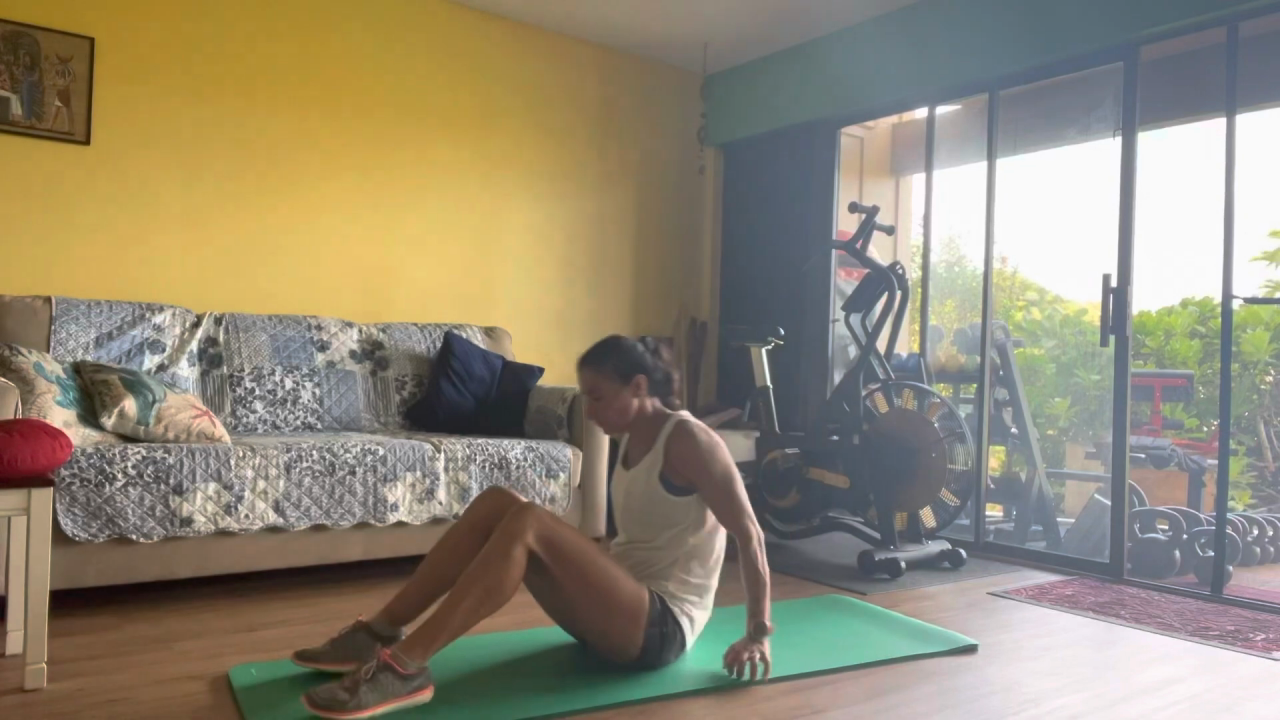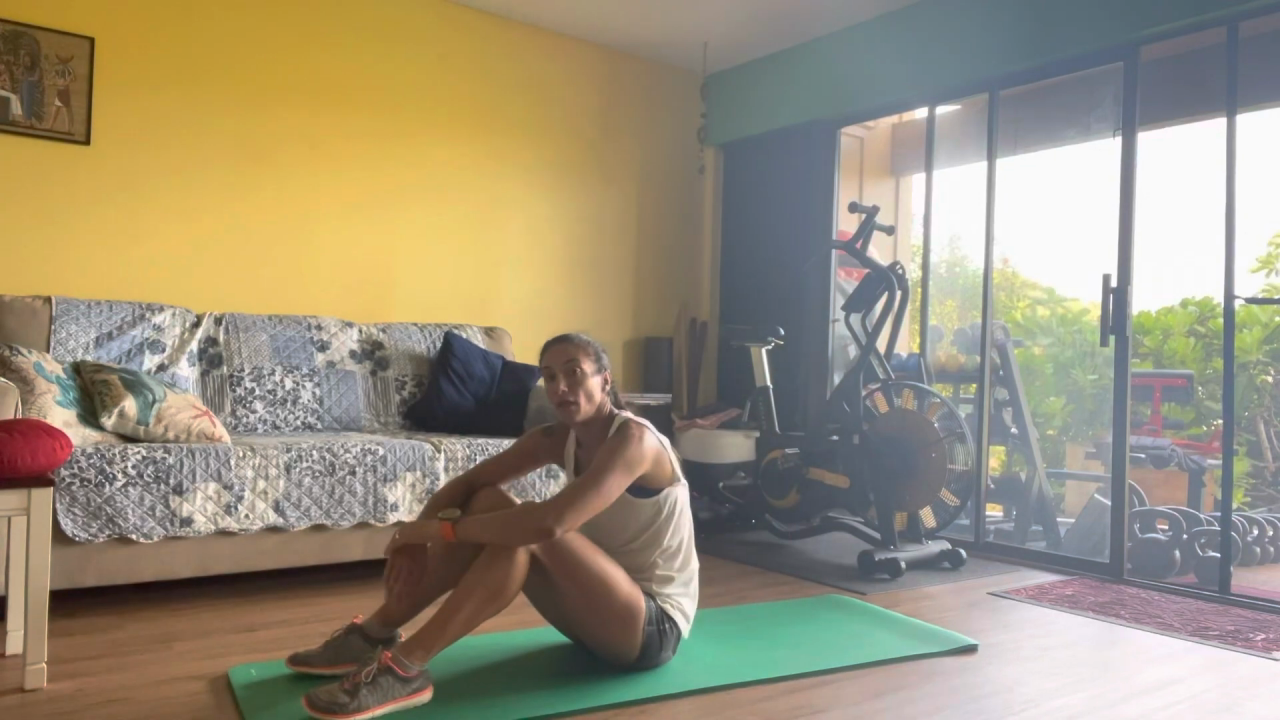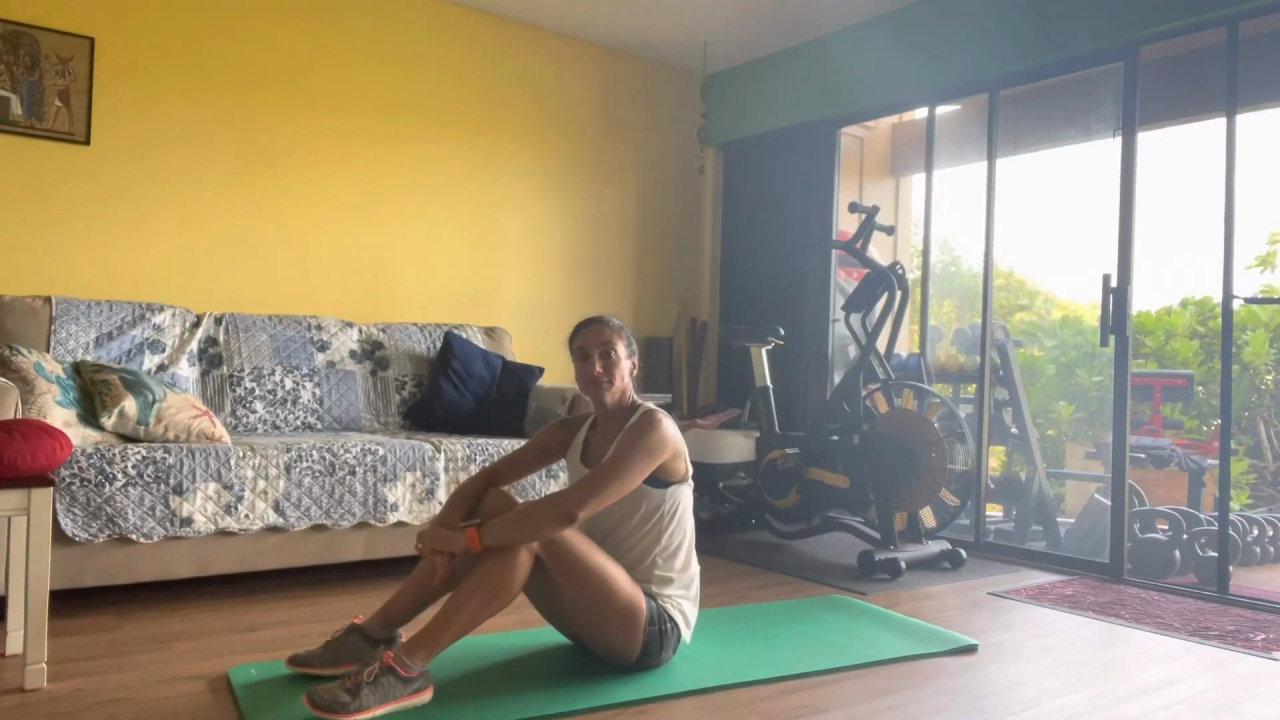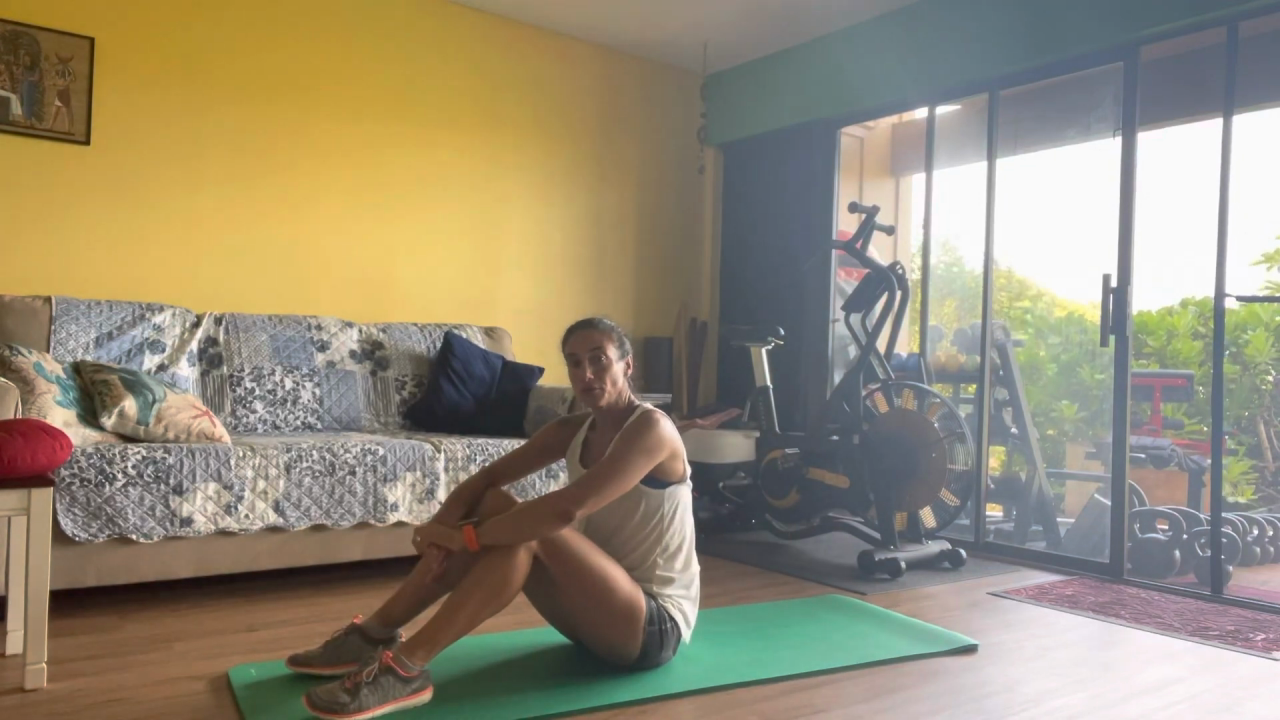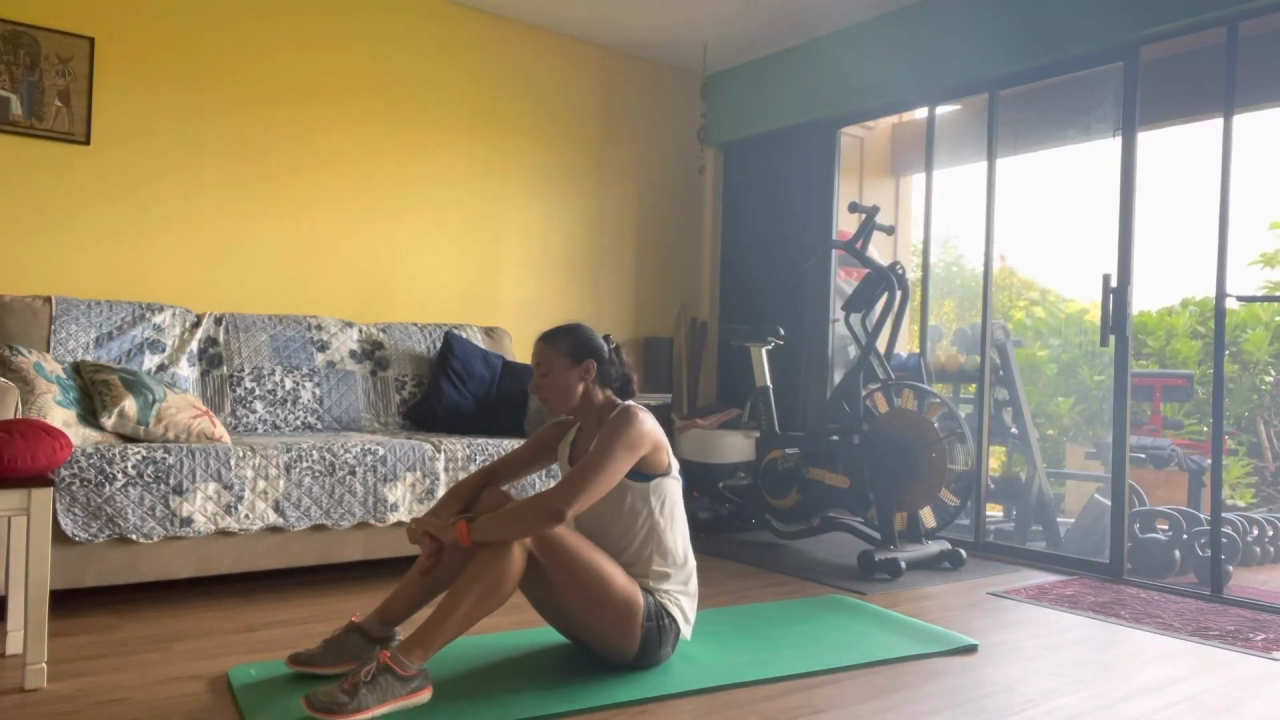
dt=0.7s
person 1, frame 1
left shoulder: (690, 442)
right shoulder: (632, 439)
left elbow: (748, 535)
left wrist: (758, 632)
left hip: (660, 626)
right hip: (622, 605)
left knee: (528, 521)
right knee: (497, 502)
left ankle: (405, 667)
right ankle: (380, 632)
person 1, frame 2
left shoulder: (633, 439)
right shoulder: (558, 439)
left elbow: (549, 524)
right elbow: (463, 485)
left wrist: (442, 530)
right wrist: (416, 538)
left hip: (654, 624)
right hip: (597, 608)
left knee: (530, 531)
right knee: (489, 505)
left ankle: (405, 668)
right ankle: (374, 635)
person 1, frame 3
left shoulder: (654, 427)
right shoulder: (574, 431)
left elbow: (571, 510)
right elbow: (485, 478)
left wrist: (467, 537)
right wrist: (446, 526)
left hip: (655, 625)
right hip: (598, 609)
left knee: (531, 529)
right knee: (491, 505)
left ankle: (407, 668)
right ankle: (373, 634)
person 1, frame 4
left shoulder: (651, 428)
right shoulder: (573, 431)
left elbow: (568, 510)
right elbow: (485, 478)
left wrist: (465, 536)
right wrist: (442, 527)
left hip: (654, 625)
right hip: (598, 609)
left knee: (529, 530)
right knee: (491, 505)
left ankle: (406, 668)
right ankle: (374, 634)
person 1, frame 5
left shoulder: (632, 423)
right shoulder: (565, 433)
left elbow: (559, 508)
right elbow: (483, 478)
left wrist: (459, 530)
right wrist: (435, 522)
left hip: (652, 623)
right hip: (598, 609)
left knee: (523, 529)
right knee: (490, 504)
left ankle: (403, 668)
right ankle: (373, 633)
